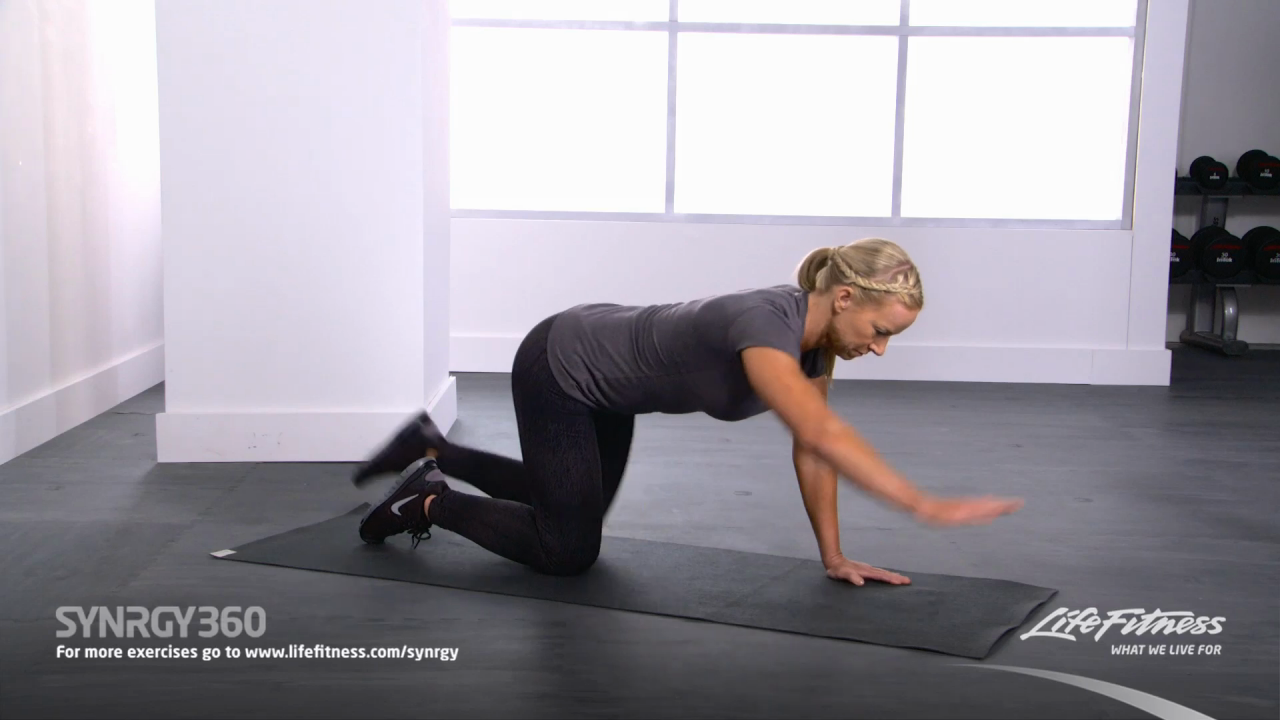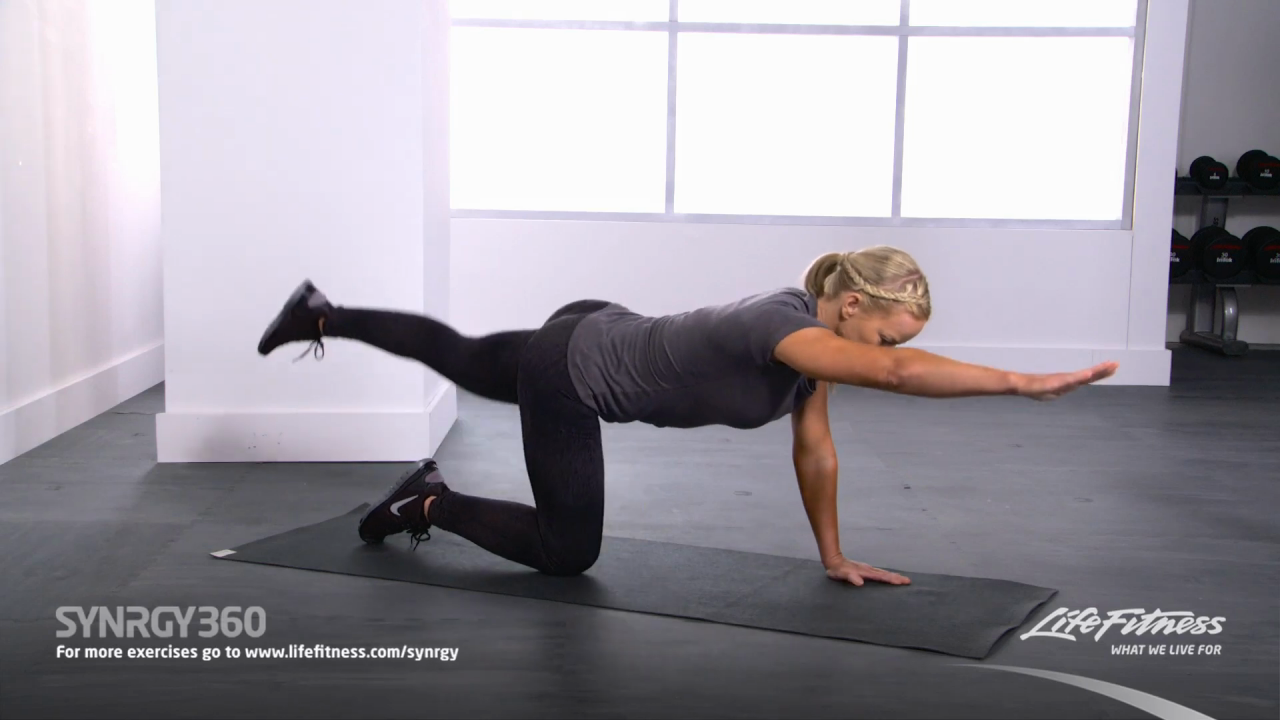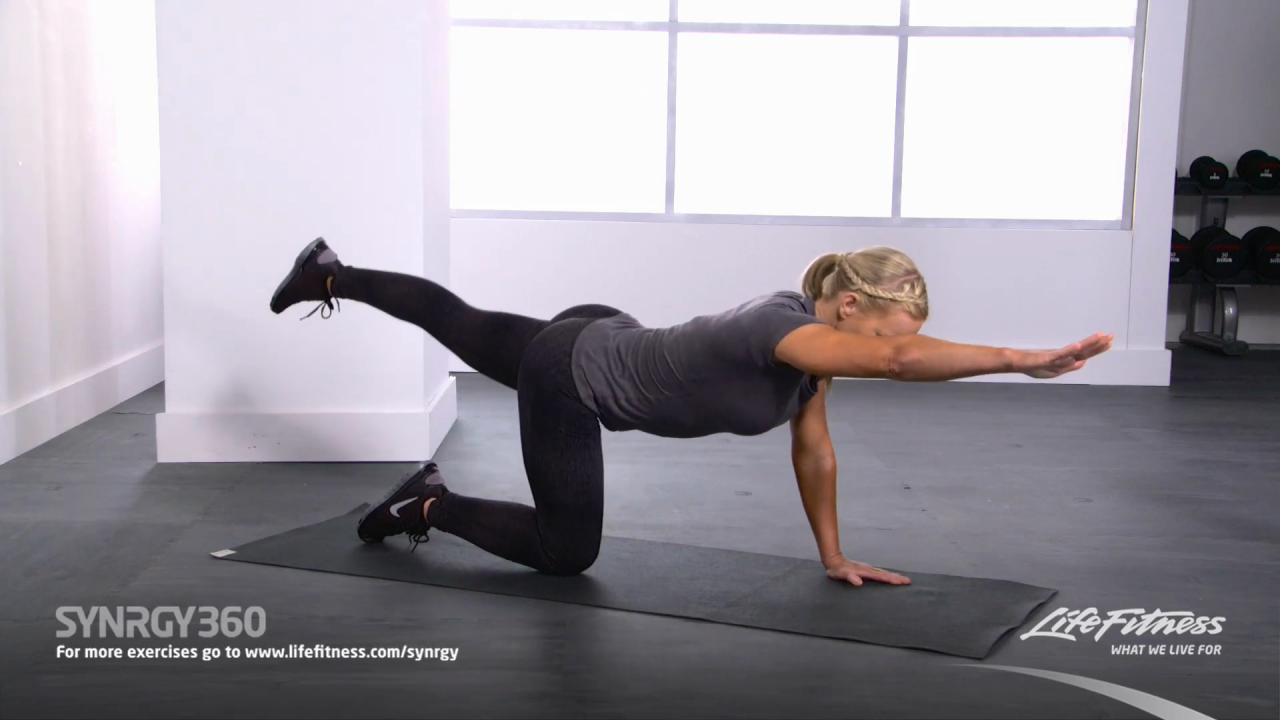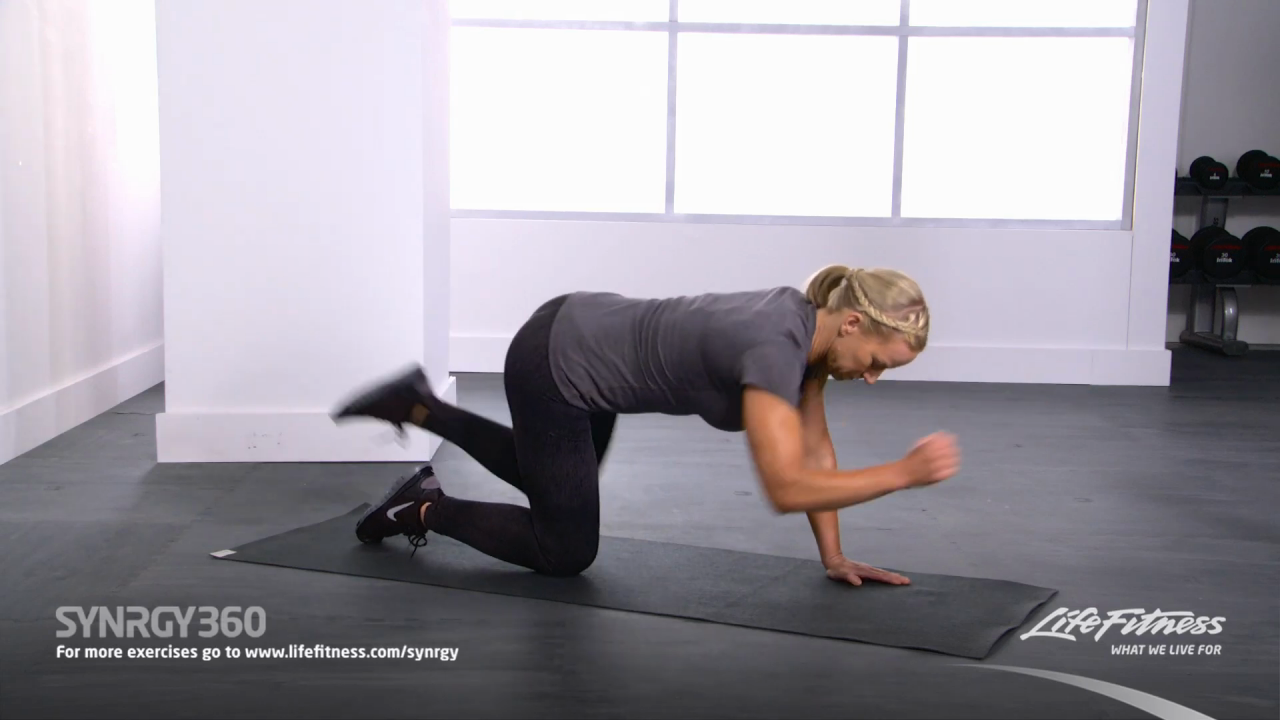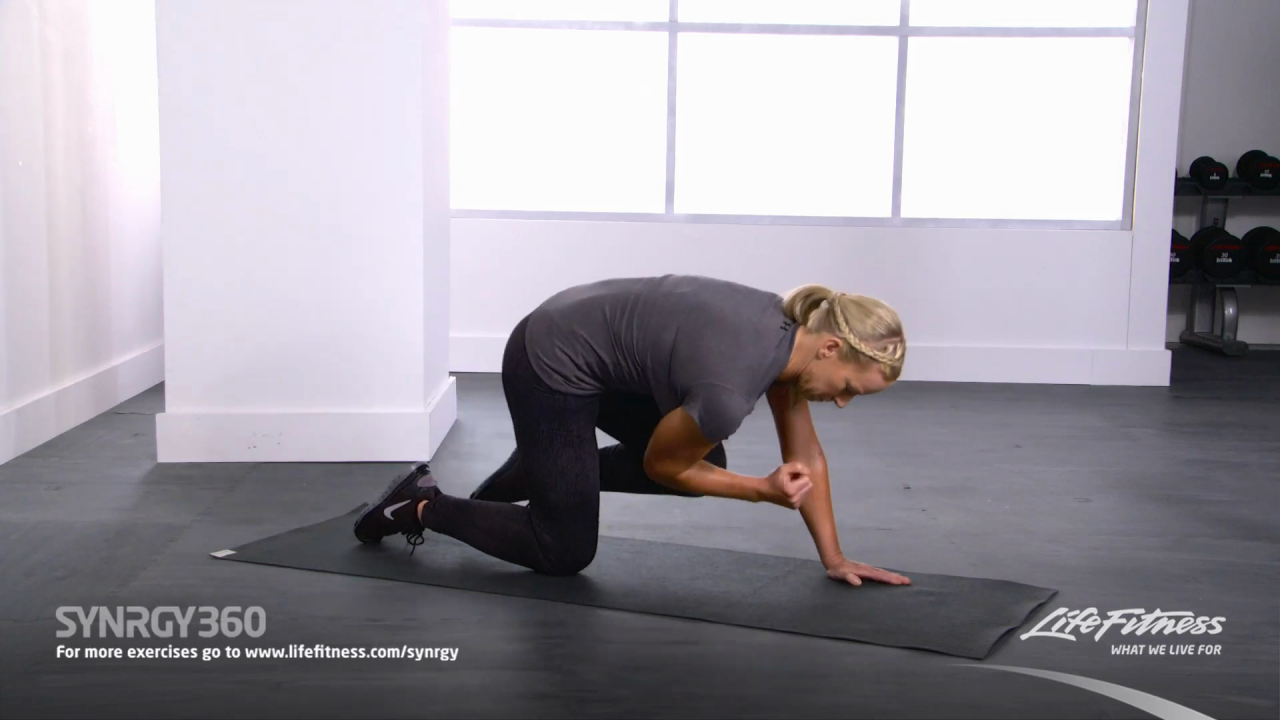
dt=0.4s
person 1, frame 1
left shoulder: (821, 330)
right shoulder: (765, 327)
left elbow: (811, 449)
right elbow: (822, 437)
left wrist: (834, 556)
right wrist: (928, 506)
left hip: (613, 371)
right hip: (557, 371)
left knee: (579, 511)
right knee: (568, 552)
left ankle: (431, 450)
right ankle: (429, 503)
person 1, frame 2
left shoulder: (811, 328)
right shoulder: (784, 328)
left elbow: (816, 451)
right elbow: (900, 376)
left wrist: (835, 556)
right wrist: (1027, 383)
left hip: (599, 338)
right hip: (567, 375)
left knee: (464, 362)
right knee: (568, 551)
left ankle: (323, 317)
right ankle: (430, 503)
person 1, frame 3
left shoulder: (809, 326)
right shoulder: (784, 332)
left elbow: (814, 452)
right elbow: (902, 360)
left wrist: (835, 558)
right wrist: (1027, 359)
left hip: (602, 341)
right hip: (567, 379)
left knee: (458, 325)
right knee: (568, 552)
left ankle: (328, 276)
right ankle: (429, 504)
person 1, frame 4
left shoulder: (811, 326)
right shoulder: (774, 354)
left elbow: (817, 447)
right elbow: (790, 490)
left wrist: (835, 557)
right wrist: (906, 472)
left hip: (589, 330)
right hip: (553, 368)
left knee: (533, 473)
right knee: (564, 552)
left ankle: (418, 406)
right ankle: (423, 509)
person 1, frame 5
left shoulder: (791, 330)
right shoulder: (730, 387)
left elbow: (804, 452)
right elbow: (662, 468)
left wrist: (834, 557)
right wrist: (767, 492)
left hip: (600, 347)
right hip: (550, 364)
left knee: (707, 461)
right knee: (566, 553)
left ankle: (545, 464)
right ankle: (421, 506)
